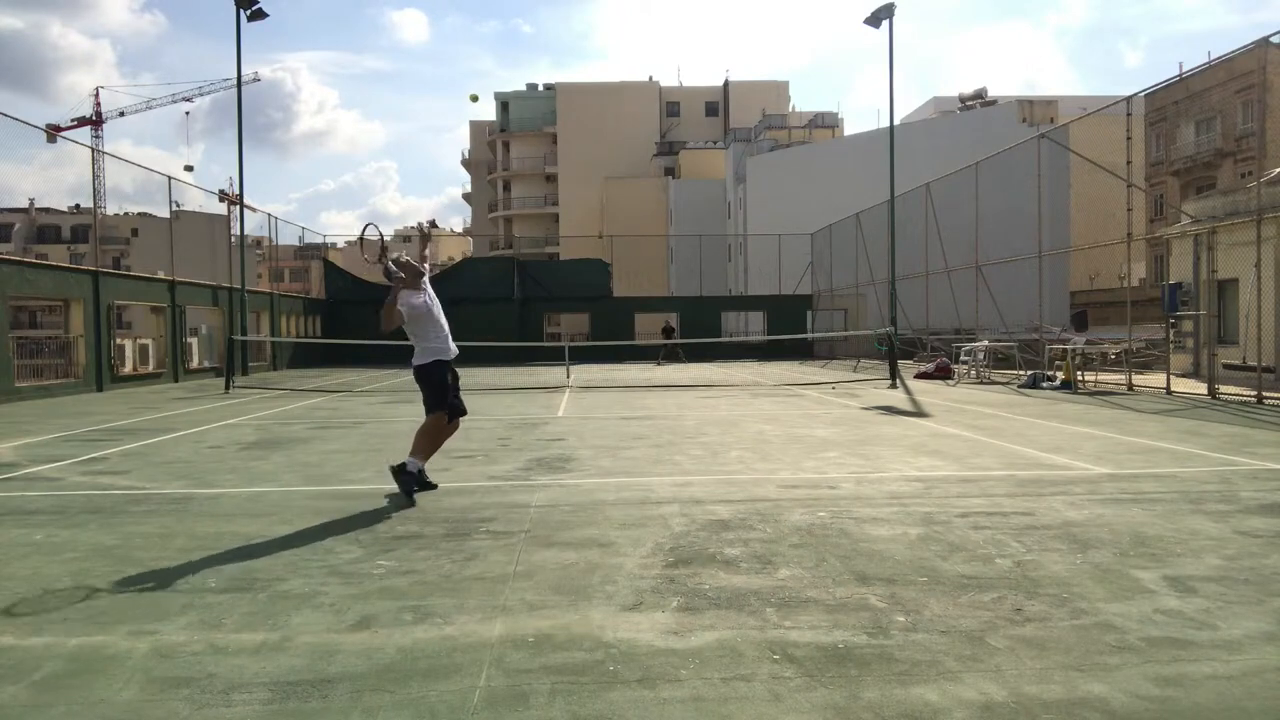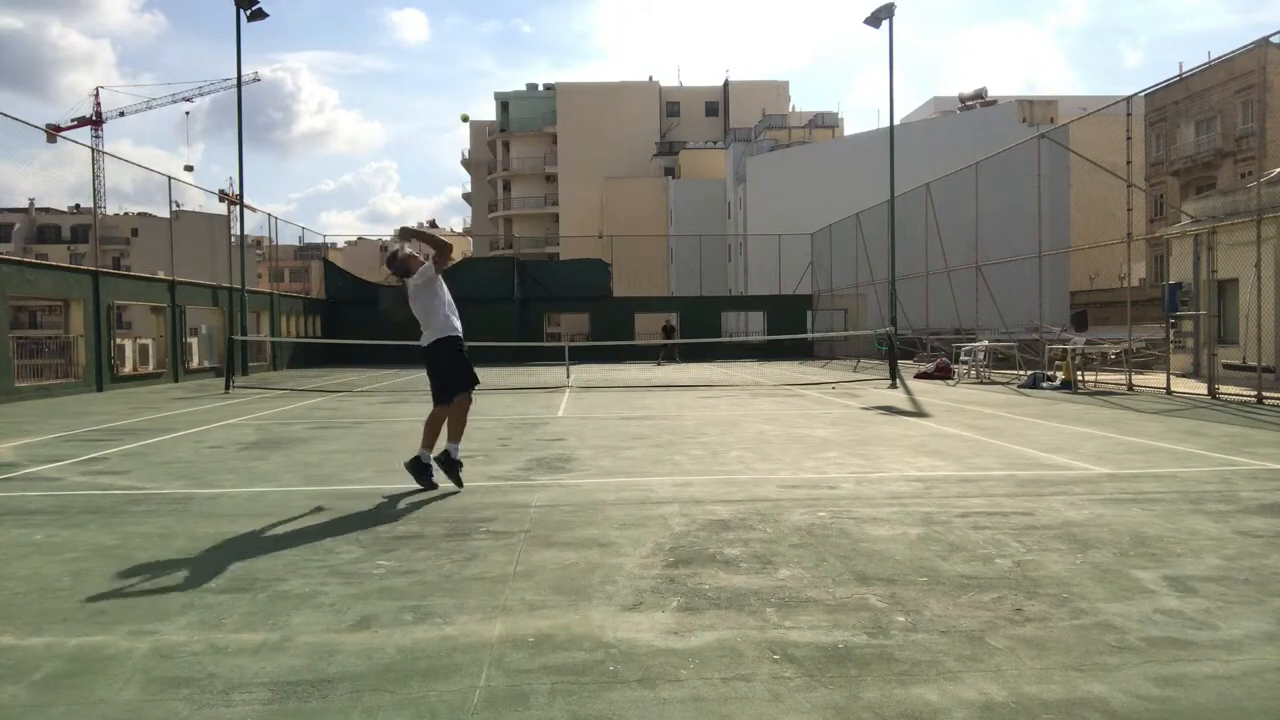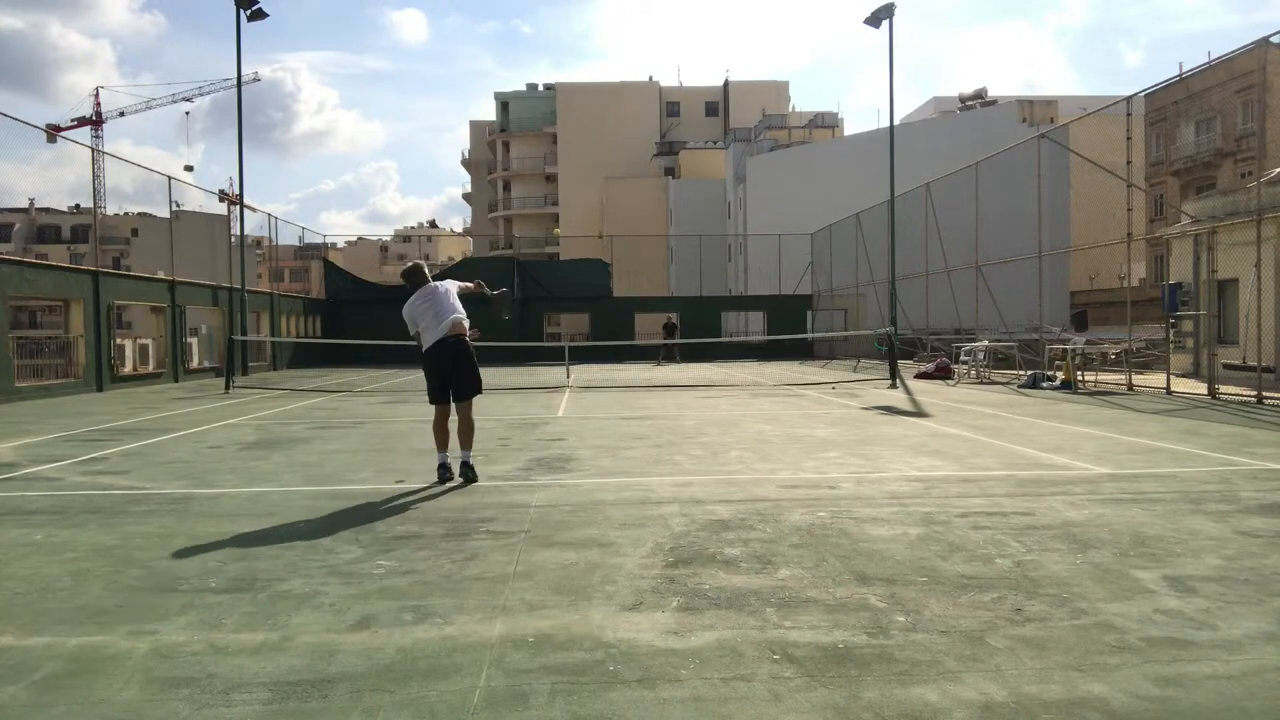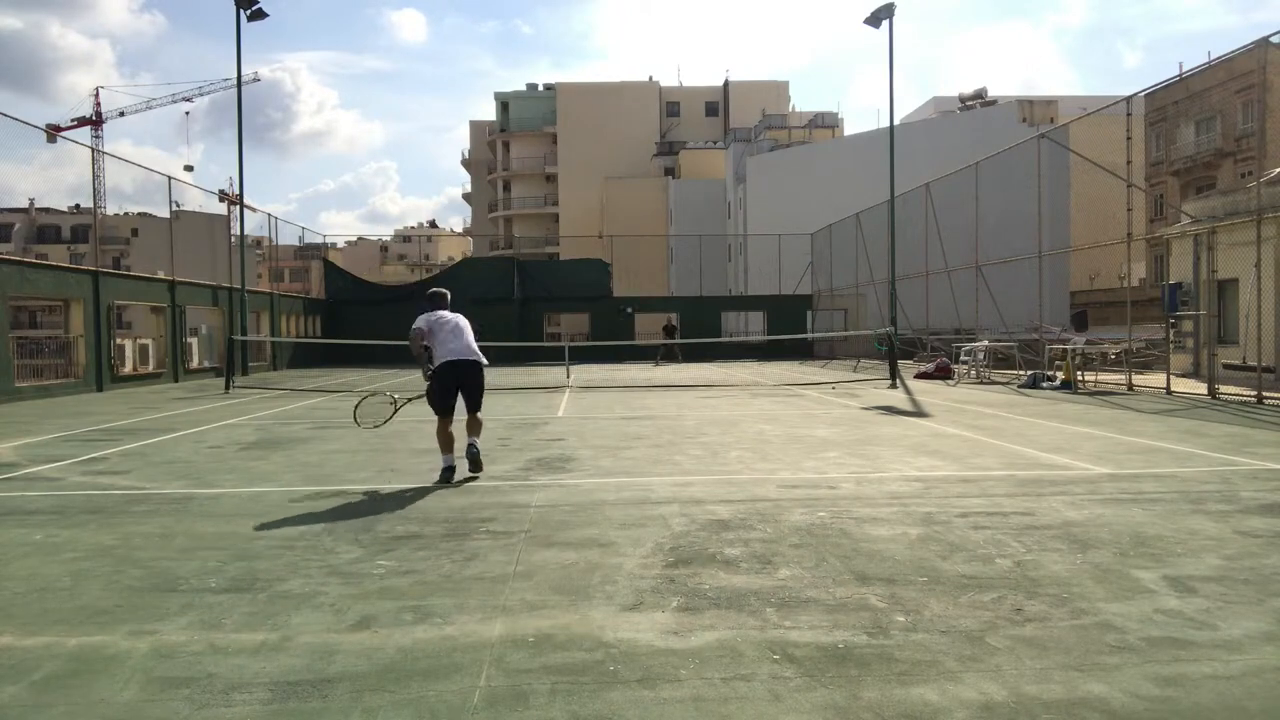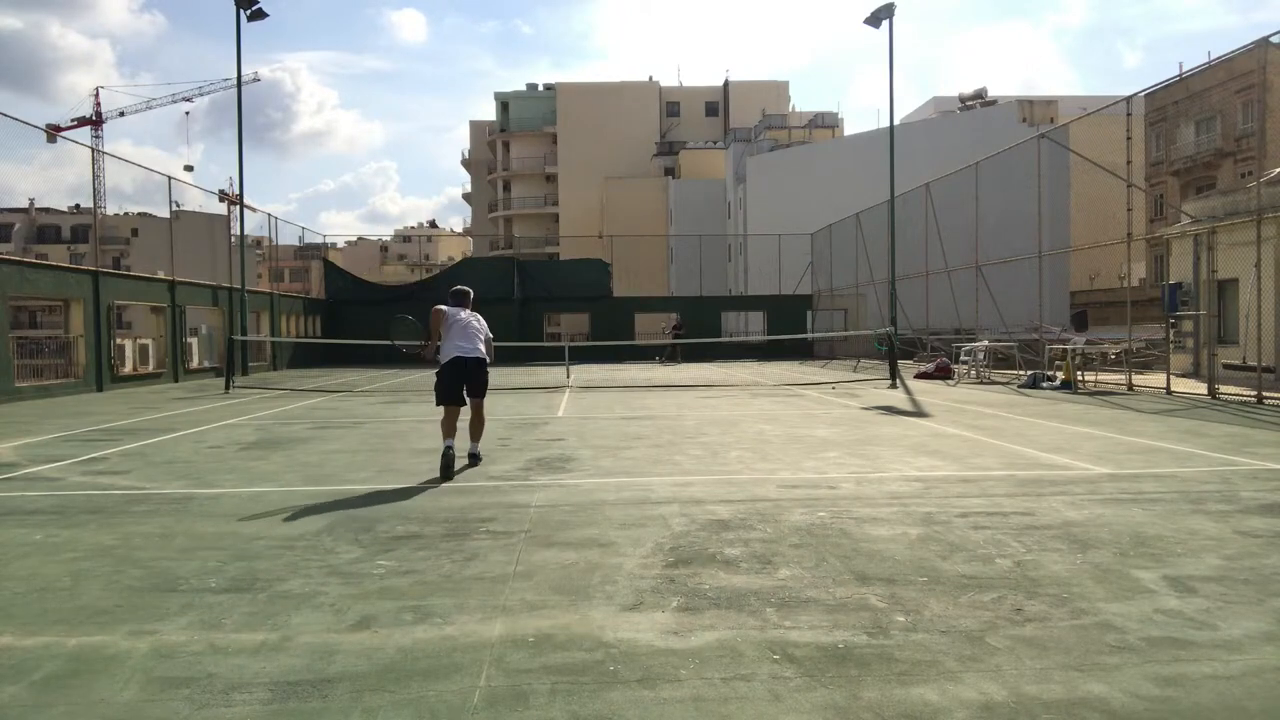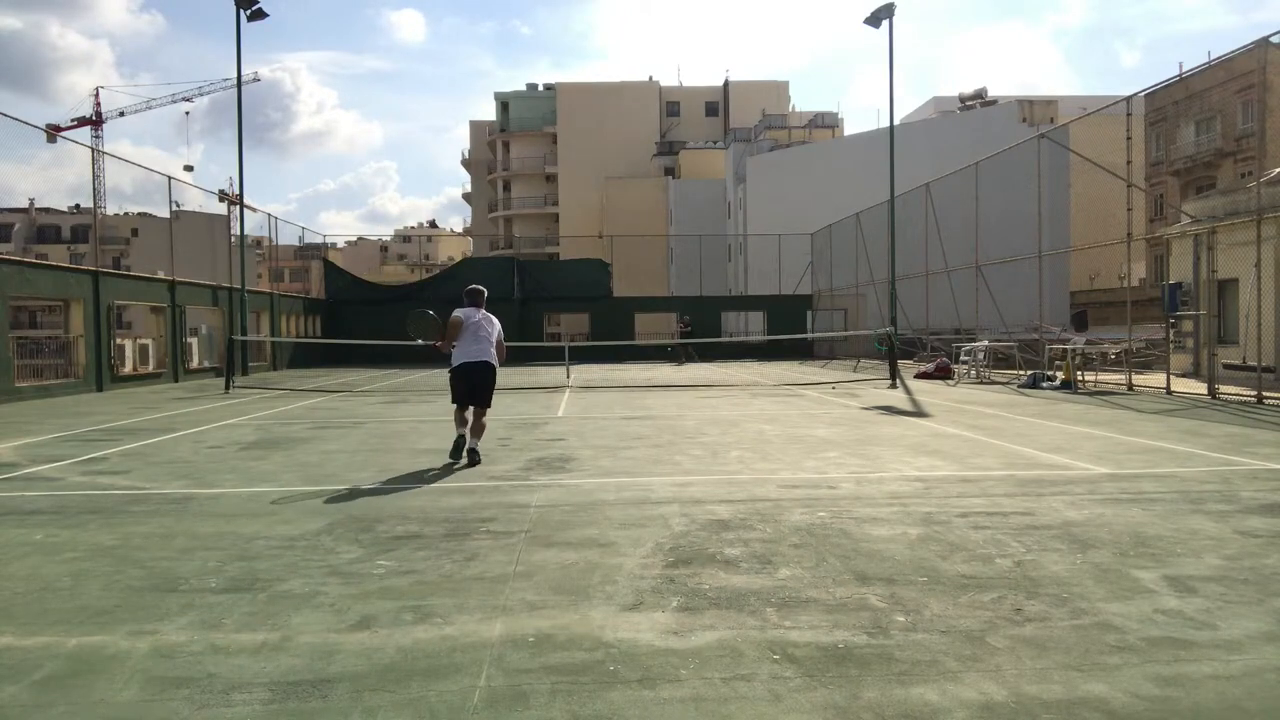
dt=0.2s
person 1, frame 1
left shoulder: (423, 285)
right shoulder: (408, 301)
left elbow: (423, 265)
right elbow: (387, 325)
left wrist: (423, 238)
right wrist: (395, 291)
left hip: (442, 364)
right hip: (431, 365)
left knee: (451, 421)
right knee: (439, 418)
left ankle: (415, 468)
right ankle: (408, 469)
person 1, frame 2
left shoulder: (417, 280)
right shoulder: (424, 275)
right elbow: (443, 249)
right wrist: (416, 234)
left hip: (431, 347)
right hip: (447, 343)
left knee: (443, 407)
right knee: (461, 398)
left ankle: (423, 460)
right ankle: (451, 455)
person 1, frame 3
left shoulder: (409, 307)
right shoulder: (446, 285)
right elbow: (469, 286)
right wrist: (483, 290)
left hip: (433, 352)
right hip: (457, 344)
left knee: (441, 411)
right knee: (464, 409)
left ankle: (443, 463)
right ankle: (466, 463)
person 1, frame 4
left shoulder: (426, 319)
right shoulder: (460, 318)
left elbow: (415, 339)
left wrist: (421, 354)
left hip: (446, 365)
right hip: (473, 363)
left knee: (444, 420)
right knee: (473, 415)
left ankle: (448, 465)
right ankle: (473, 446)
person 1, frame 5
left shoulder: (445, 312)
right shoulder: (479, 319)
left elbow: (436, 312)
right elbow: (490, 352)
left wrist: (433, 343)
left hip: (452, 362)
right hip: (478, 362)
left knee: (450, 413)
right knee: (477, 407)
left ankle: (449, 448)
right ankle: (474, 452)
person 1, frame 6
left shoulder: (461, 313)
right shoulder: (494, 320)
left elbow: (454, 323)
right elbow: (502, 355)
left wrist: (447, 345)
left hip: (461, 364)
right hip: (486, 365)
left knee: (461, 409)
right knee: (480, 414)
left ankle: (461, 436)
right ankle: (473, 447)
